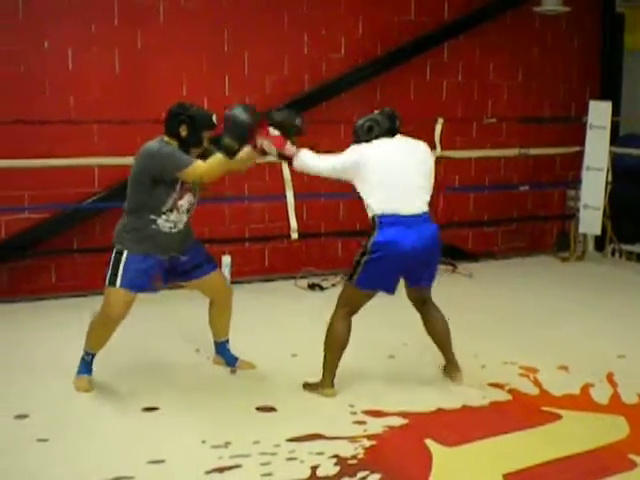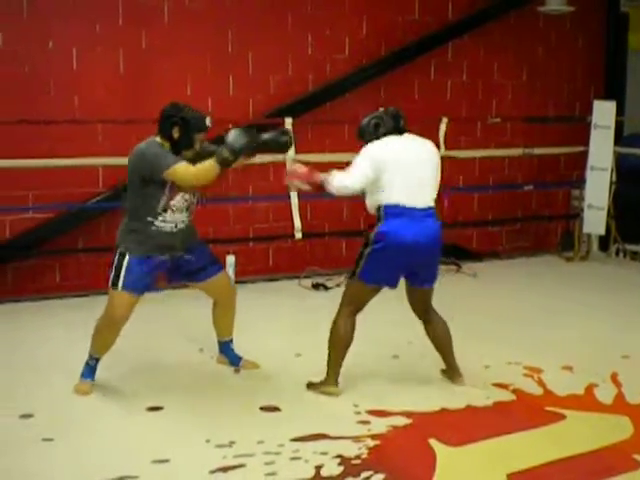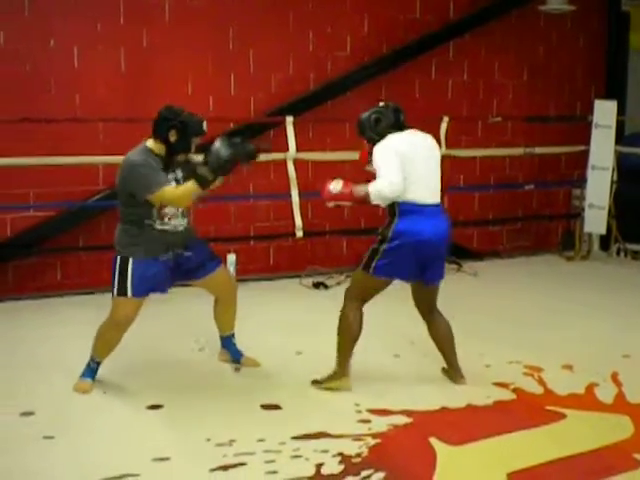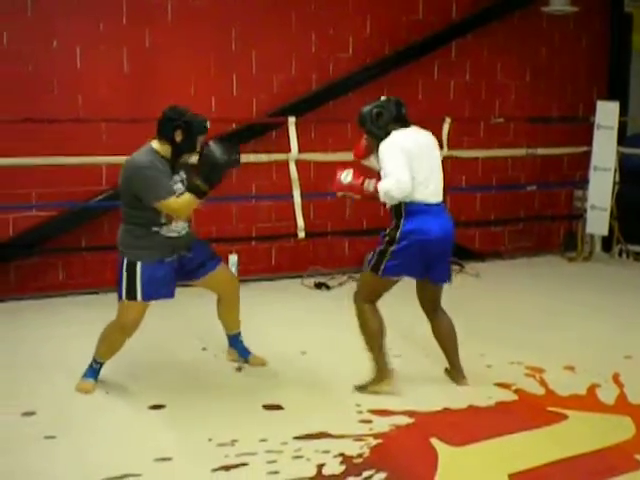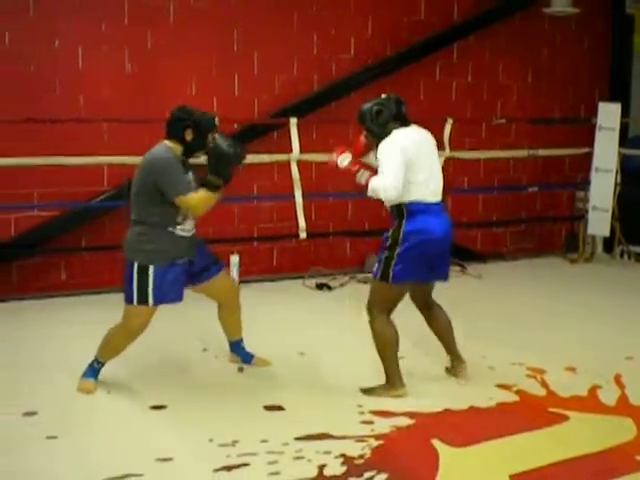
dt=0.1s
person 1, frame 1
left shoulder: (363, 154)
right shoulder: (422, 149)
left elbow: (321, 165)
left wrist: (282, 148)
left hip: (388, 238)
right hip: (426, 234)
left knee: (344, 311)
right knee: (424, 303)
left ankle: (326, 382)
right ankle: (452, 365)
person 1, frame 2
left shoulder: (375, 149)
right shoulder: (427, 146)
left elbow: (351, 183)
left wrist: (312, 177)
left hip: (391, 232)
right hip: (428, 229)
left knee: (348, 308)
right knee: (423, 307)
left ankle: (330, 380)
right ankle: (453, 370)
person 1, frame 3
left shoulder: (387, 147)
right shoulder: (427, 140)
left elbow: (390, 188)
left wrist: (351, 193)
right wrist: (370, 185)
left hip: (406, 229)
right hip: (438, 226)
left knee: (353, 299)
right knee: (427, 306)
left ankle: (341, 373)
right ankle: (455, 370)
person 1, frame 4
left shoulder: (392, 143)
right shoulder: (425, 137)
left elbow: (398, 188)
left wrist: (363, 186)
right wrist: (369, 168)
left hip: (411, 226)
right hip: (441, 224)
left knee: (364, 298)
right knee: (432, 305)
left ankle: (382, 375)
right ankle: (457, 370)
person 1, frame 5
left shoulder: (392, 143)
right shoulder: (422, 136)
left elbow: (390, 190)
left wrist: (356, 172)
right wrist: (363, 166)
left hip: (412, 227)
right hip: (439, 223)
left knee: (377, 309)
right knee: (424, 300)
left ankle: (394, 382)
right ankle: (456, 361)
person 2, frame 1
left shoulder: (186, 153)
right shoulder: (156, 153)
left elbow: (234, 164)
right elbow: (207, 174)
right wrist: (233, 140)
left hip: (179, 244)
right hip: (138, 246)
left knee: (222, 291)
right knee: (111, 313)
left ankle: (223, 353)
right ankle: (86, 363)
person 2, frame 2
left shoulder: (188, 152)
right shoulder: (146, 153)
right elbow: (192, 178)
left wrist: (256, 145)
right wrist: (229, 154)
left hip: (183, 245)
right hip: (140, 248)
left knee: (225, 292)
right knee: (115, 314)
left ankle: (227, 352)
right ankle: (90, 367)
person 2, frame 3
left shoulder: (176, 158)
right shoulder: (136, 164)
left elbow: (204, 182)
right elbow: (175, 199)
left wrist: (228, 163)
right wrist: (208, 173)
left hip: (181, 243)
right hip: (139, 250)
left knee: (226, 286)
right knee: (121, 318)
left ankle: (229, 350)
right ankle: (91, 368)
person 2, frame 4
left shoulder: (173, 159)
right shoulder: (143, 166)
left elbow: (188, 197)
right elbow: (179, 209)
left wrist: (214, 170)
right wrist: (207, 178)
left hip: (182, 244)
right hip: (144, 253)
left knee: (229, 286)
right knee: (127, 322)
left ankle: (237, 348)
right ankle: (93, 369)
person 2, frame 5
left shoulder: (176, 158)
right shoulder: (160, 162)
left elbow: (197, 197)
right elbow: (196, 207)
left wrist: (222, 168)
right wrist: (218, 173)
left hip: (185, 248)
right hip: (152, 256)
left knee: (229, 292)
right knee: (133, 325)
left ankle: (238, 352)
right ankle: (93, 369)
